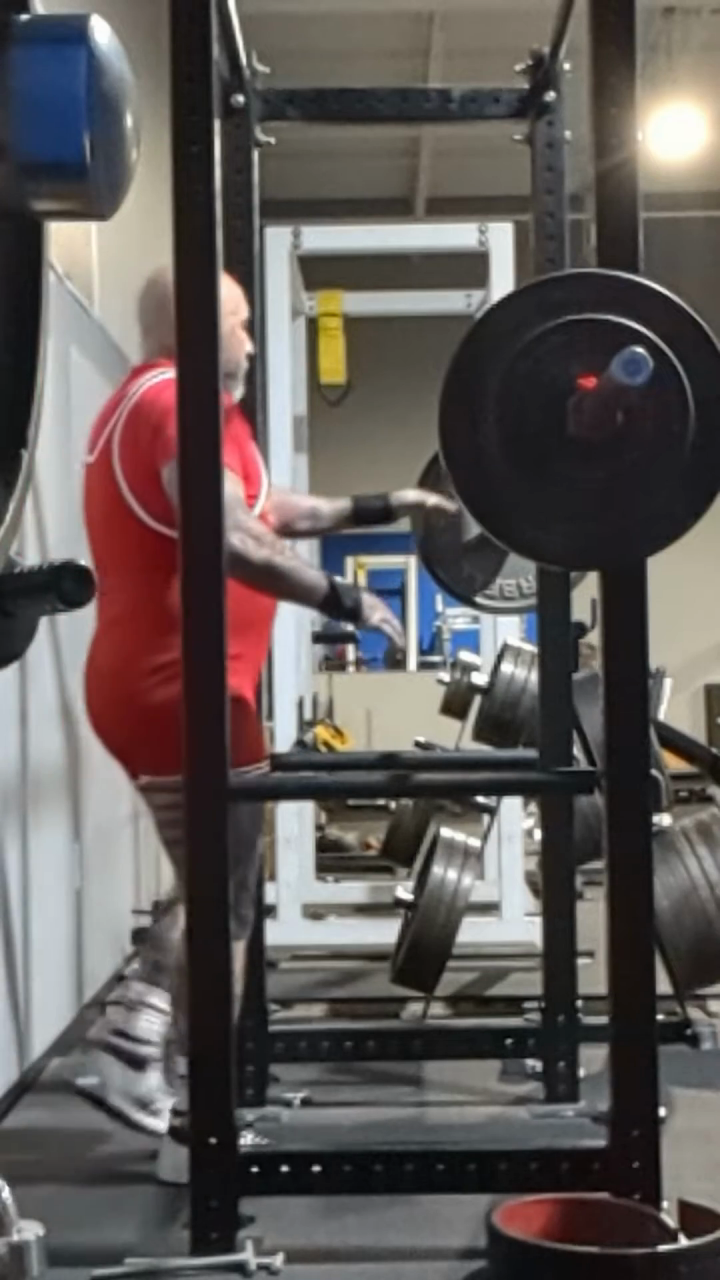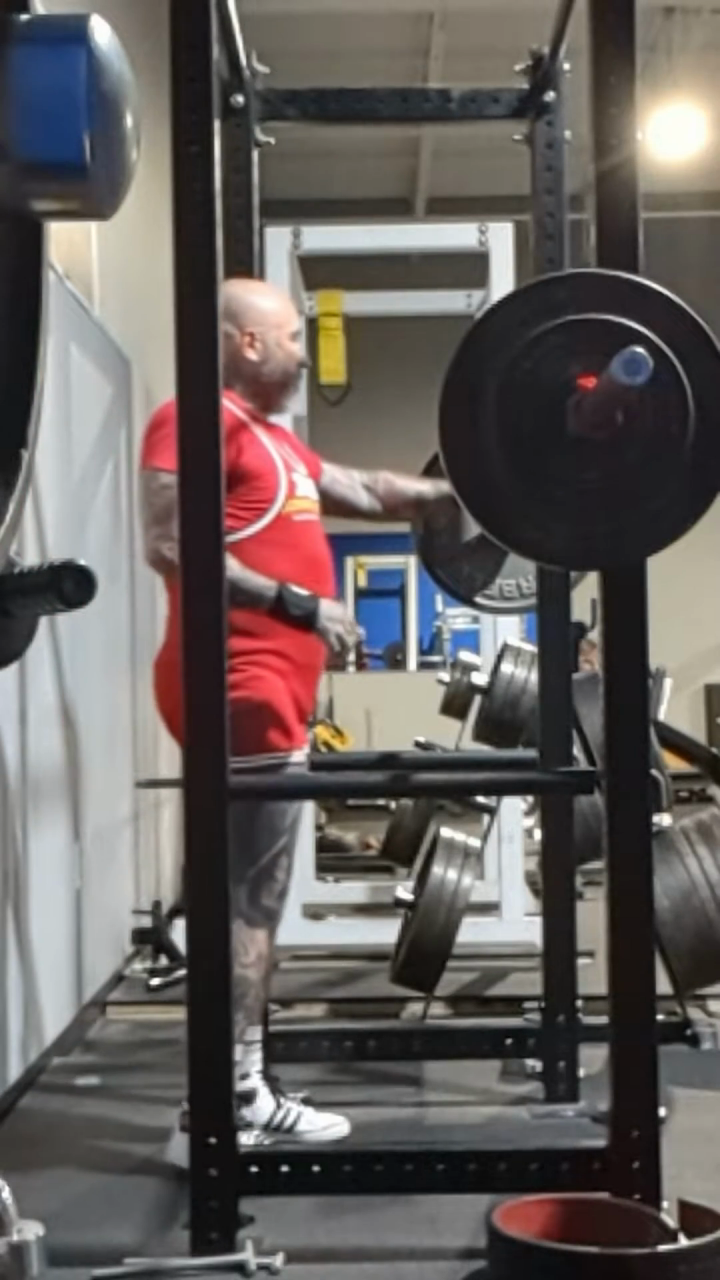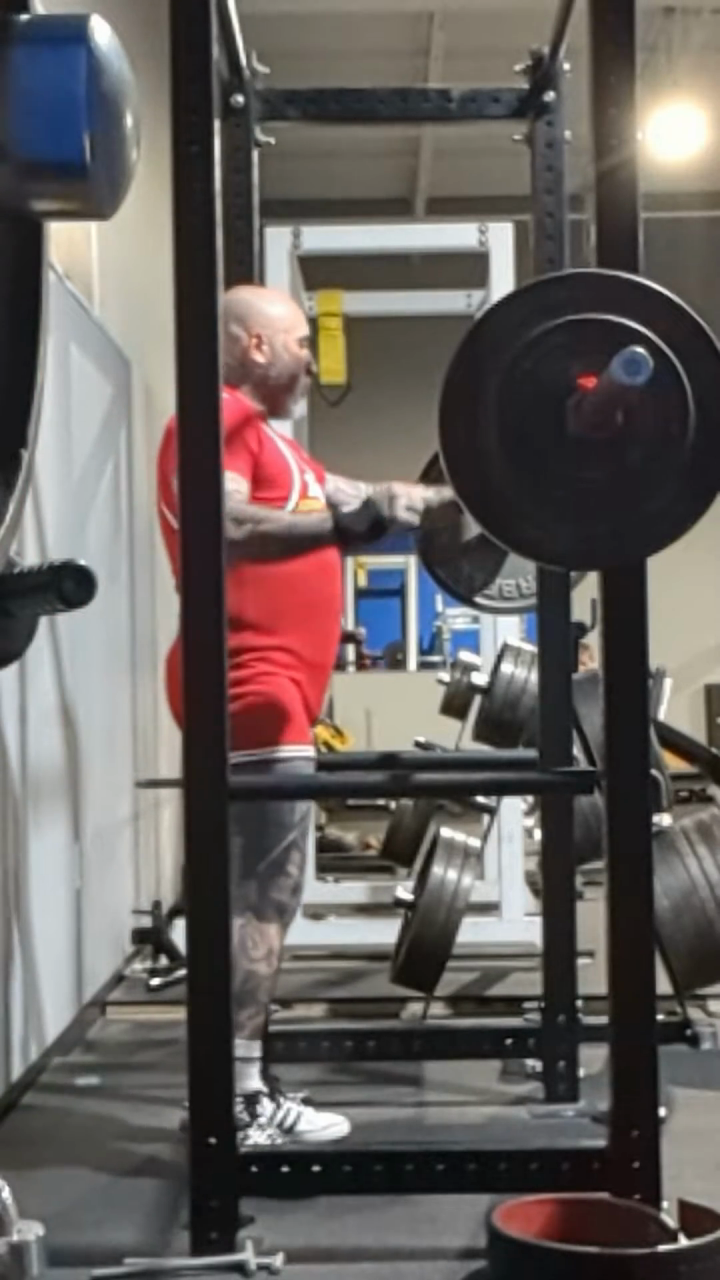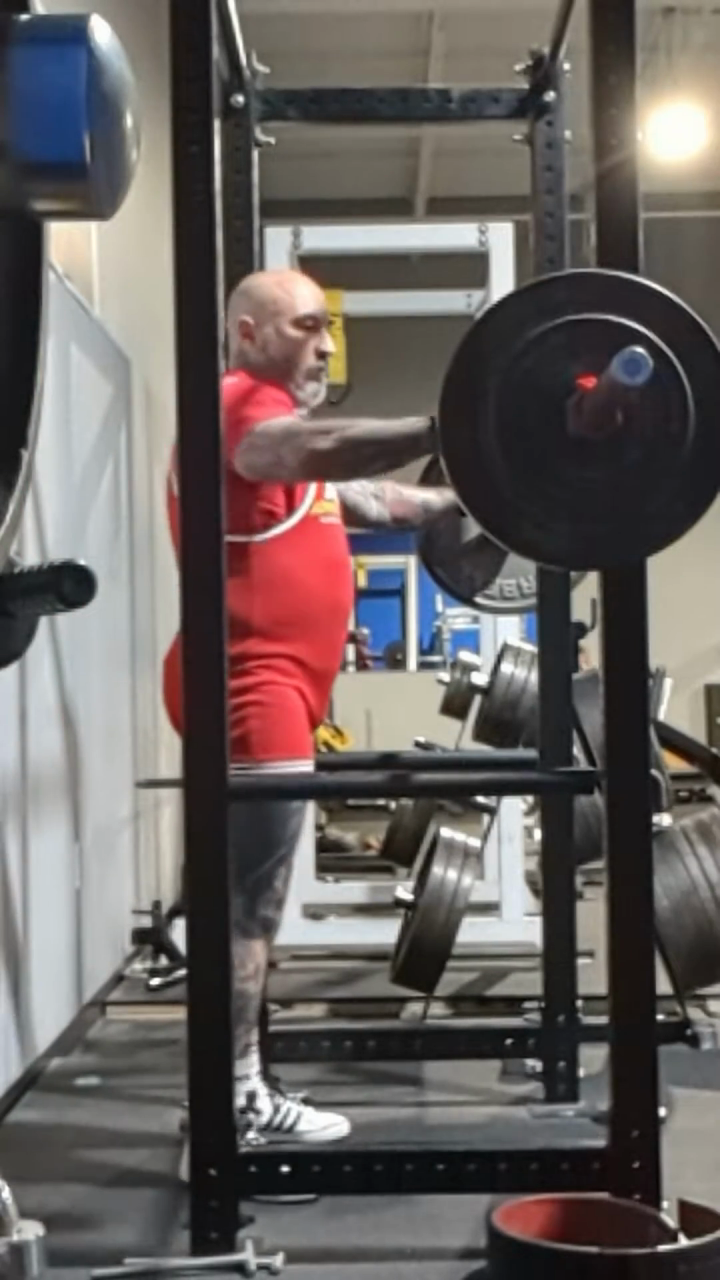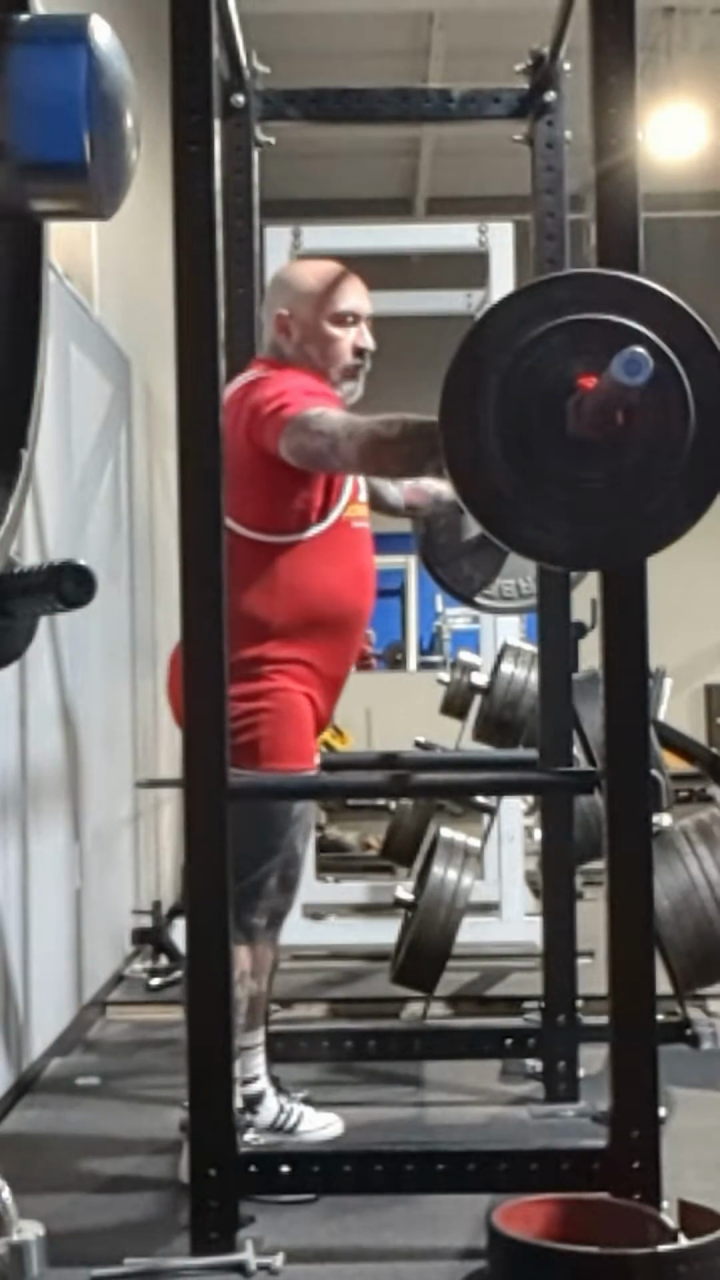
dt=0.5s
person 1, frame 1
left shoulder: (140, 407)
right shoulder: (181, 402)
left elbow: (262, 511)
right elbow: (232, 540)
left wrist: (377, 507)
right wrist: (343, 599)
left hip: (133, 686)
right hip: (177, 690)
left knee: (213, 889)
right knee: (229, 913)
left ankle: (126, 1050)
right ankle: (195, 1130)
person 1, frame 2
left shoulder: (268, 439)
right shoulder: (198, 419)
left elbow: (365, 490)
right elbow: (170, 544)
left wrist: (462, 491)
right wrist: (295, 606)
left hip: (266, 691)
right hip: (236, 691)
left knee: (257, 899)
right knee: (249, 900)
left ankle: (245, 1094)
person 1, frame 3
left shoulder: (259, 434)
right shoulder: (215, 419)
left elbow: (360, 496)
right elbow: (227, 529)
left wrist: (465, 498)
right wrist: (351, 527)
left hip: (272, 691)
right hip: (246, 689)
left knee: (264, 897)
right knee: (261, 898)
left ankle: (248, 1093)
right ankle: (228, 1110)
person 1, frame 4
left shoulder: (273, 414)
right shoulder: (243, 404)
left elbow: (365, 498)
right elbow: (320, 450)
left wrist: (468, 499)
right wrist: (447, 433)
left hip: (269, 693)
right hip: (247, 691)
left knee: (255, 904)
right knee: (248, 907)
left ankle: (246, 1093)
right ankle: (223, 1123)
person 1, frame 5
left shoulder: (295, 405)
right shoulder: (277, 394)
left elbow: (379, 483)
right elbow: (365, 445)
left hip: (275, 692)
right hip: (256, 692)
left knee: (262, 903)
right knee: (246, 907)
left ankle: (248, 1094)
right ankle: (225, 1119)
